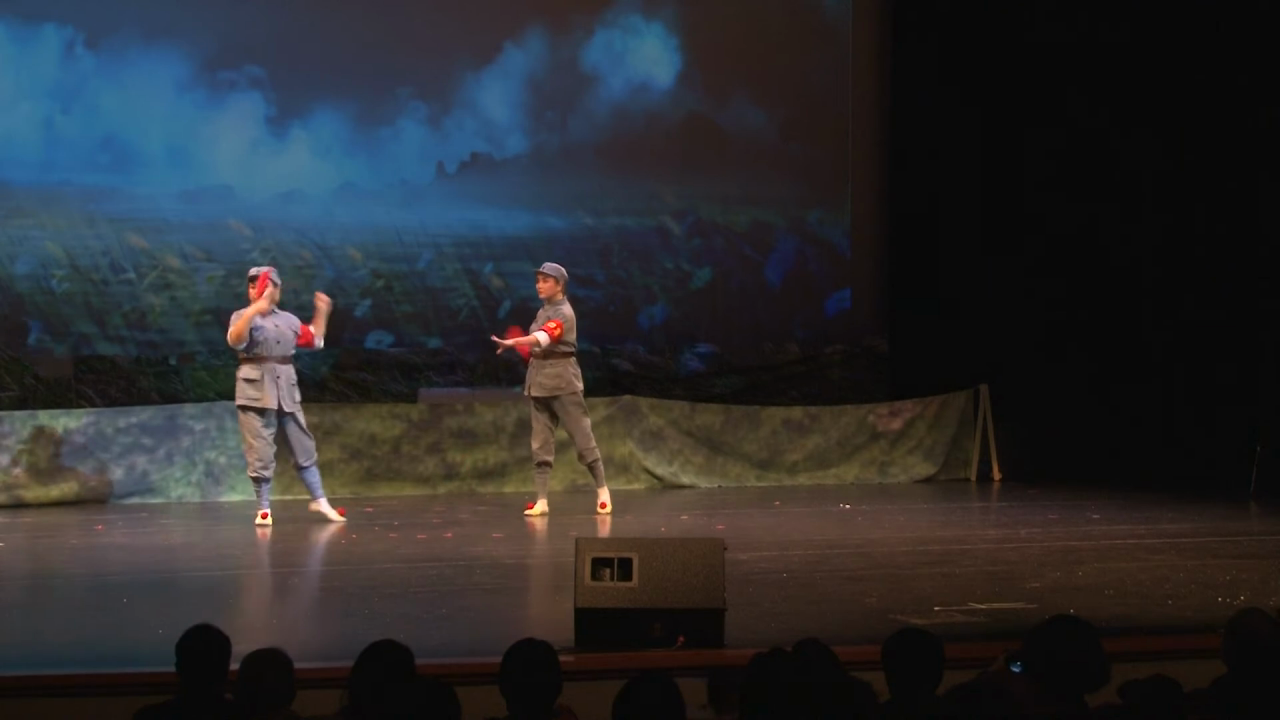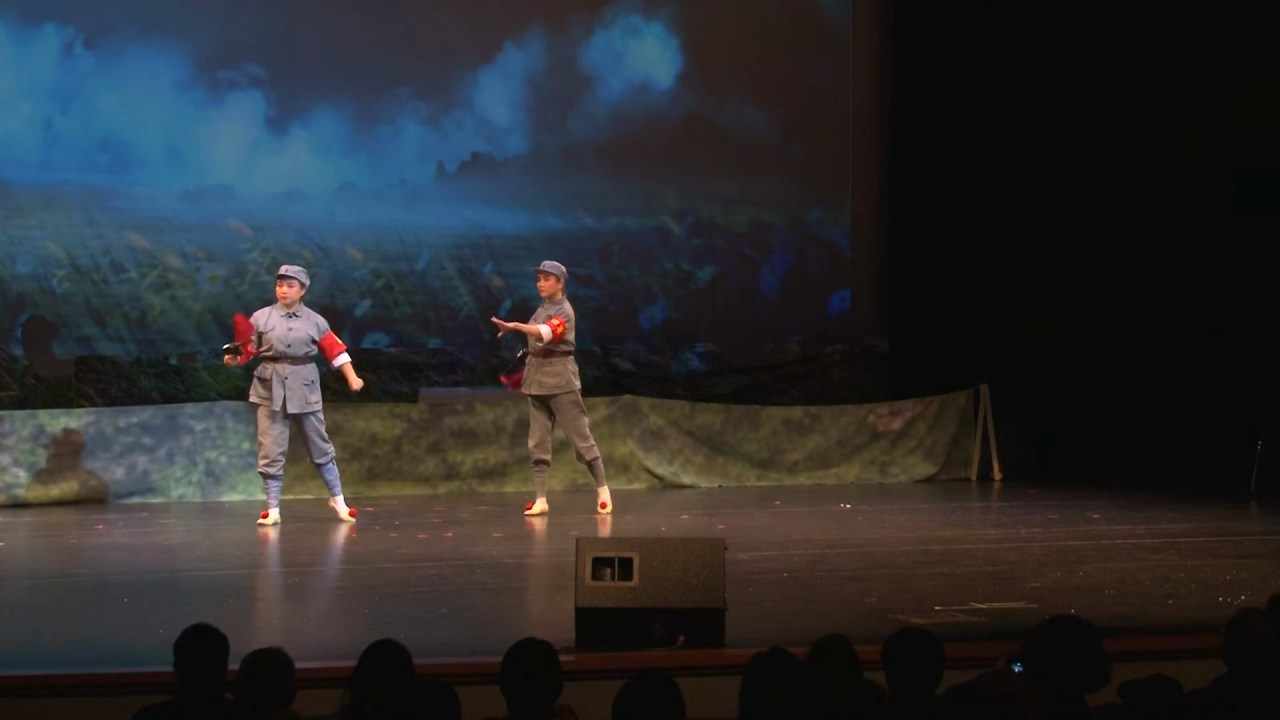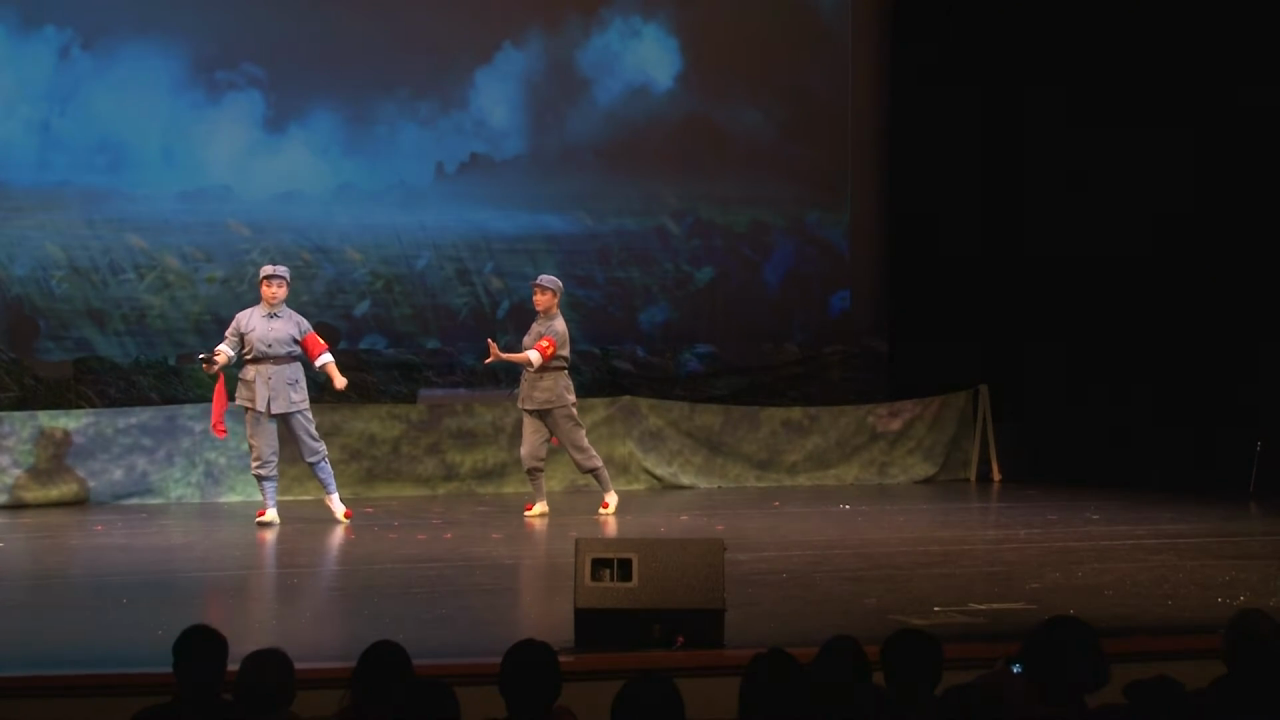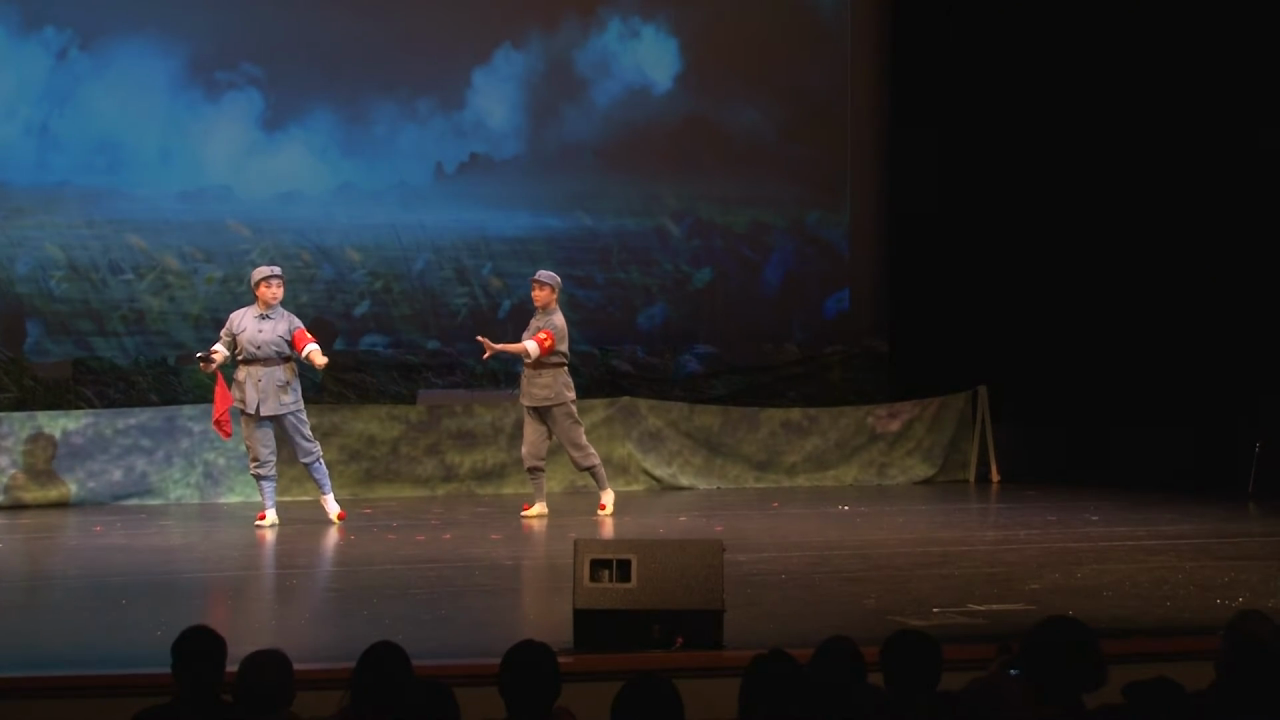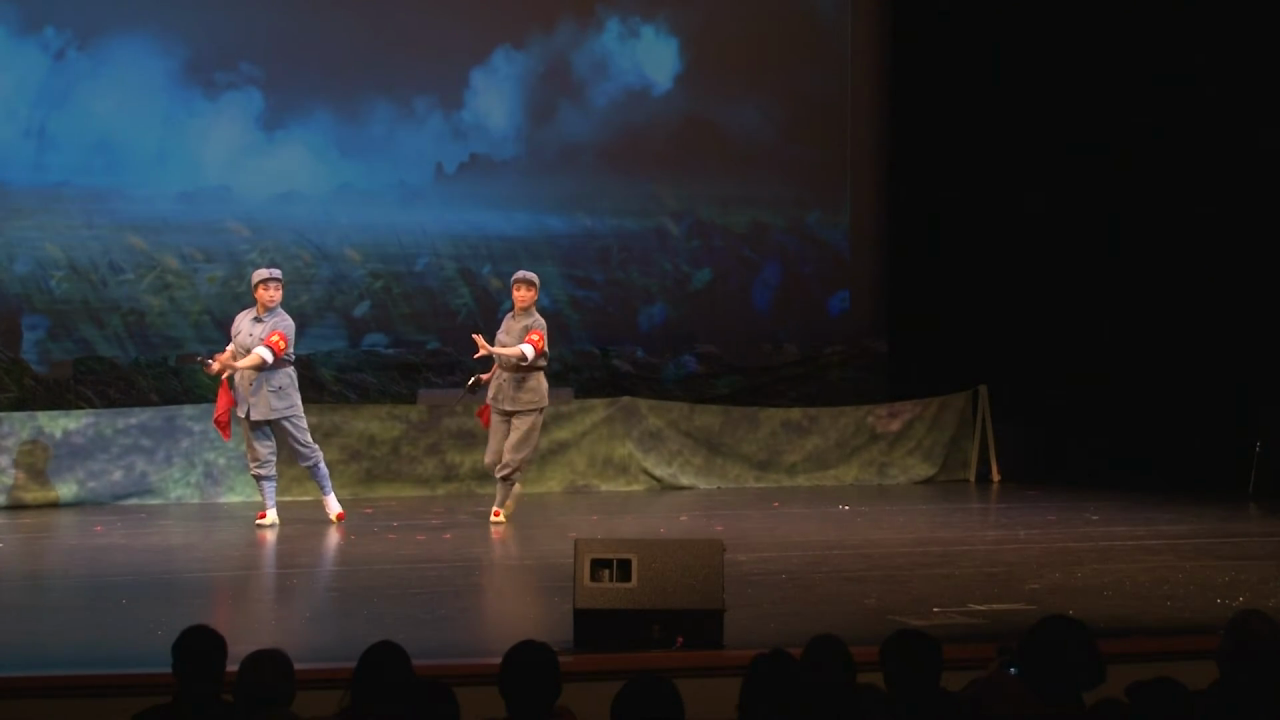
dt=0.7s
person 1, frame 1
left shoulder: (288, 319)
right shoulder: (242, 317)
left elbow: (314, 340)
right elbow: (234, 339)
left wrist: (321, 311)
right wrist: (253, 312)
left hip: (285, 388)
right hip: (255, 388)
left knee: (304, 447)
right knee: (260, 452)
left ankle: (320, 501)
right ankle: (263, 509)
person 1, frame 2
left shoulder: (315, 321)
right shoulder: (261, 317)
left elbow: (335, 351)
right elbow: (246, 346)
left wrist: (352, 377)
right wrist: (234, 357)
left hip: (304, 387)
right hip: (271, 388)
left knee: (320, 445)
right knee: (271, 450)
left ankle: (337, 499)
right ankle: (273, 509)
person 1, frame 3
left shoulder: (296, 321)
right shoulder: (244, 318)
left elbow: (318, 351)
right elbow: (229, 349)
left wrist: (336, 376)
right wrist: (215, 363)
left hip: (291, 387)
right hip: (257, 389)
left knee: (311, 444)
right knee: (262, 452)
left ankle: (333, 497)
right ankle: (270, 509)
person 1, frame 4
left shoulder: (289, 321)
right shoulder: (238, 318)
left elbow: (307, 344)
right elbow: (225, 347)
left wrist: (317, 358)
right wrist: (212, 363)
left hip: (283, 388)
right hip: (250, 389)
left knee: (306, 444)
right knee: (260, 453)
left ankle: (328, 497)
right ankle: (270, 510)
person 1, frame 5
left shoulder: (284, 324)
right shoulder: (241, 319)
left elbow: (266, 353)
right elbow: (234, 348)
left wrist: (236, 366)
right wrist: (217, 366)
left hip: (278, 390)
right hip: (248, 391)
left knee: (305, 447)
right knee: (260, 454)
left ankle: (329, 496)
right ankle: (270, 510)
person 2, frame 1
left shoulder: (563, 313)
right shoulder: (545, 310)
left elbow: (543, 339)
left wrist: (511, 343)
left hip: (562, 380)
right hip: (538, 381)
left knee: (582, 437)
right knee: (540, 443)
left ankle: (602, 491)
right ankle: (541, 500)
person 2, frame 2
left shoulder: (563, 311)
right shoulder: (542, 309)
left elbow: (547, 333)
left wrist: (516, 326)
left hip: (560, 379)
right hip: (536, 379)
left knee: (580, 436)
right knee: (537, 442)
left ankle: (602, 490)
right ankle: (541, 499)
person 2, frame 3
left shoulder: (556, 328)
right shoulder: (539, 322)
left elbow: (536, 357)
left wrist: (502, 356)
left hip: (554, 394)
right hip: (532, 394)
left knee: (578, 447)
right knee: (530, 453)
left ankle: (609, 493)
right ankle: (540, 502)
person 2, frame 4
left shoulder: (555, 323)
right shoulder: (538, 318)
left elbow: (533, 347)
left wrist: (497, 347)
left hip: (555, 390)
right hip: (533, 390)
left knee: (577, 444)
right knee: (532, 451)
left ankle: (605, 492)
right ankle: (540, 502)
person 2, frame 5
left shoulder: (537, 324)
right shoulder: (508, 319)
left elbow: (526, 352)
left wrist: (492, 350)
right wrist: (491, 375)
left hip: (528, 392)
right hip: (502, 389)
left knee: (514, 455)
right knee: (493, 458)
left ankle: (499, 506)
right ankle: (512, 487)
